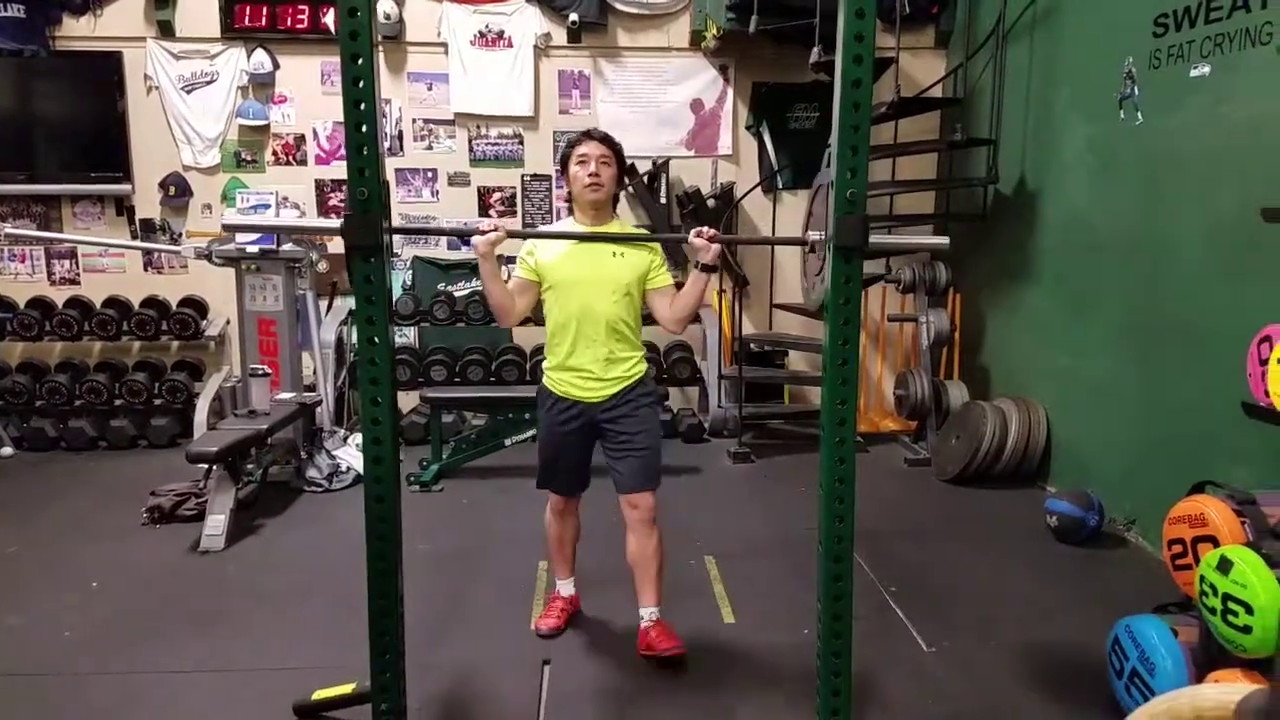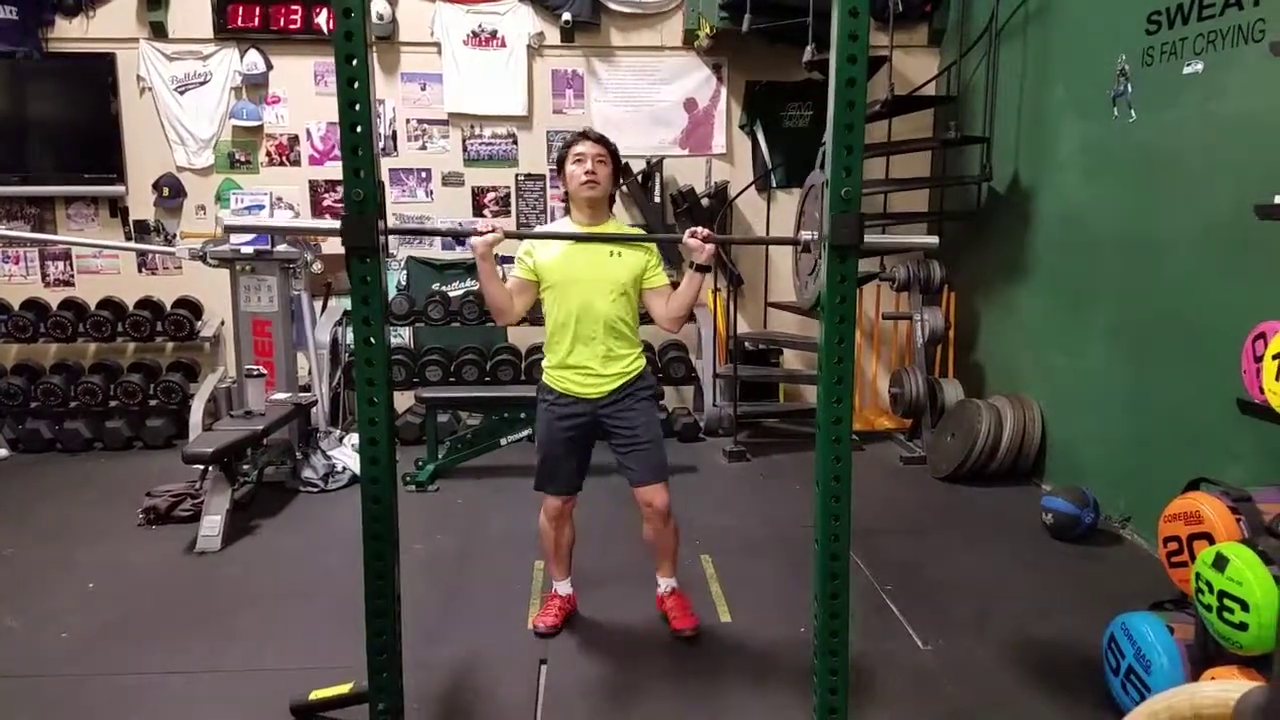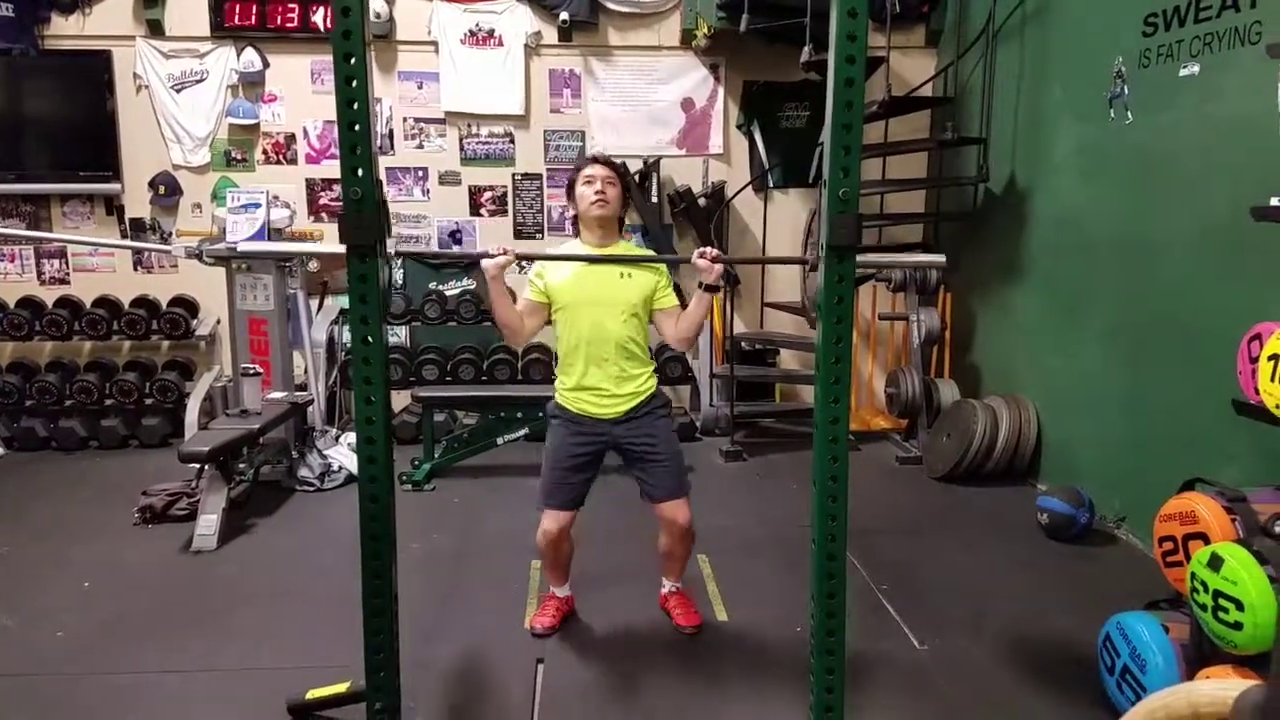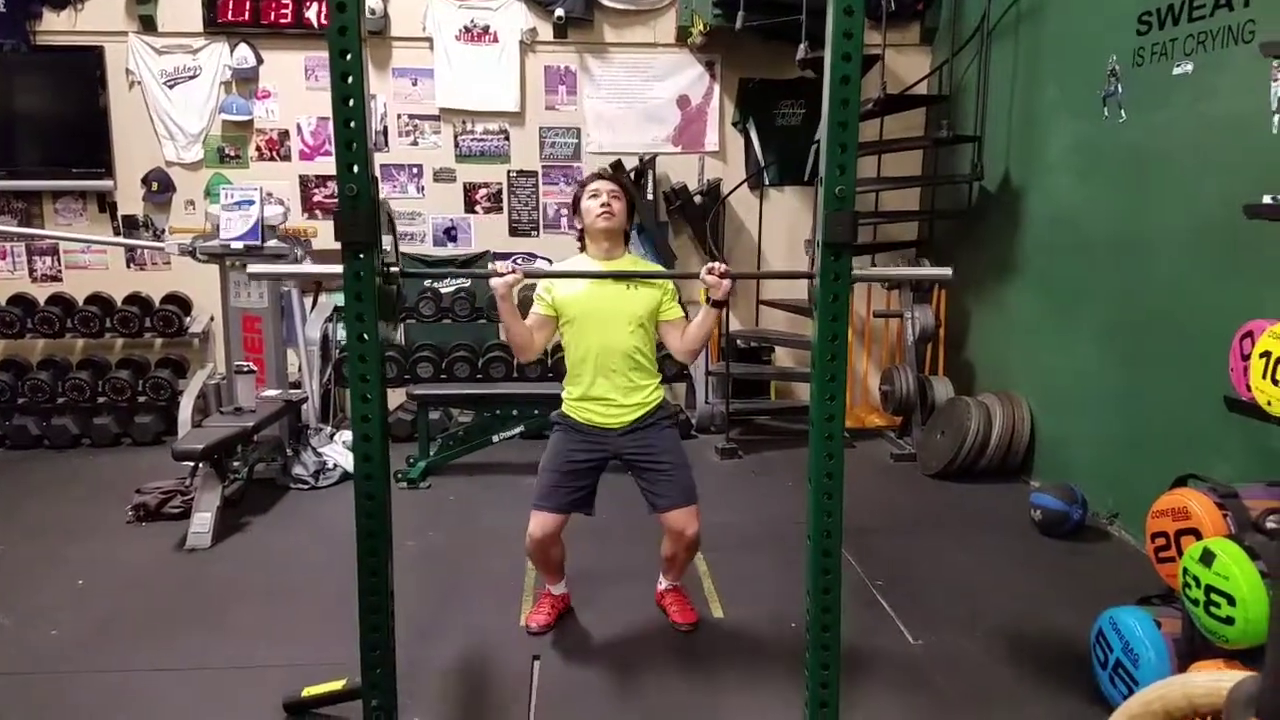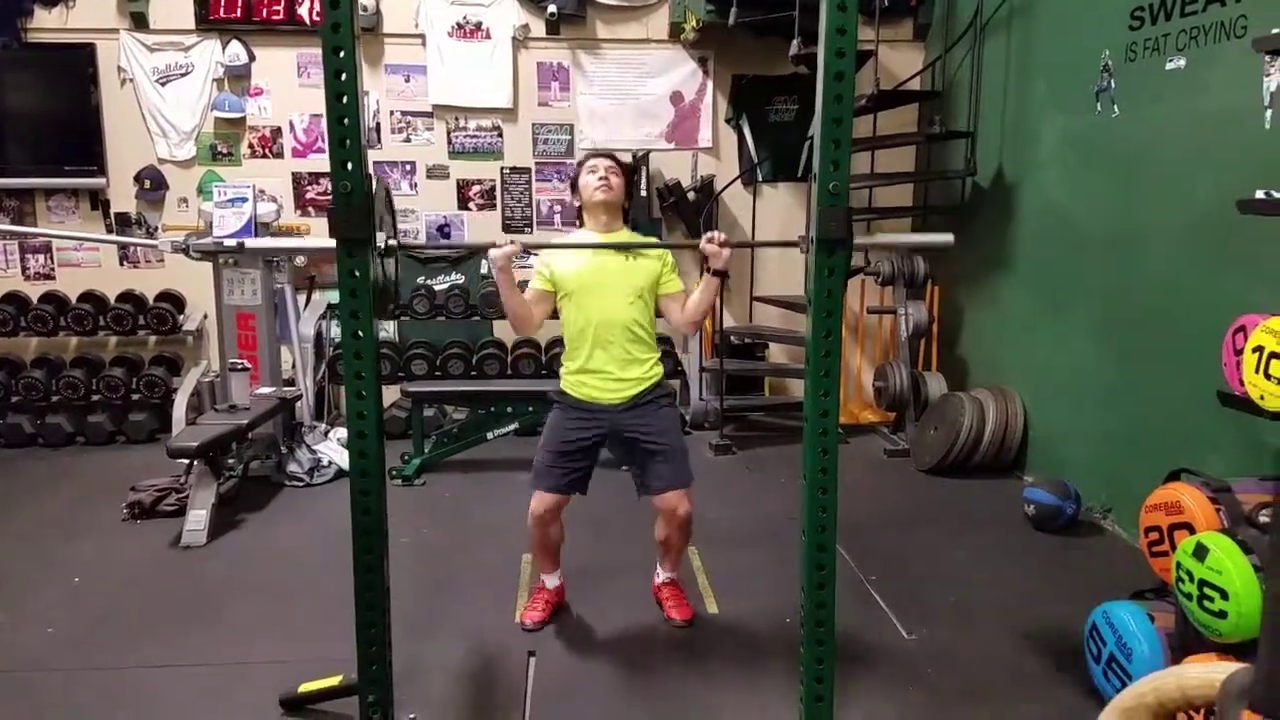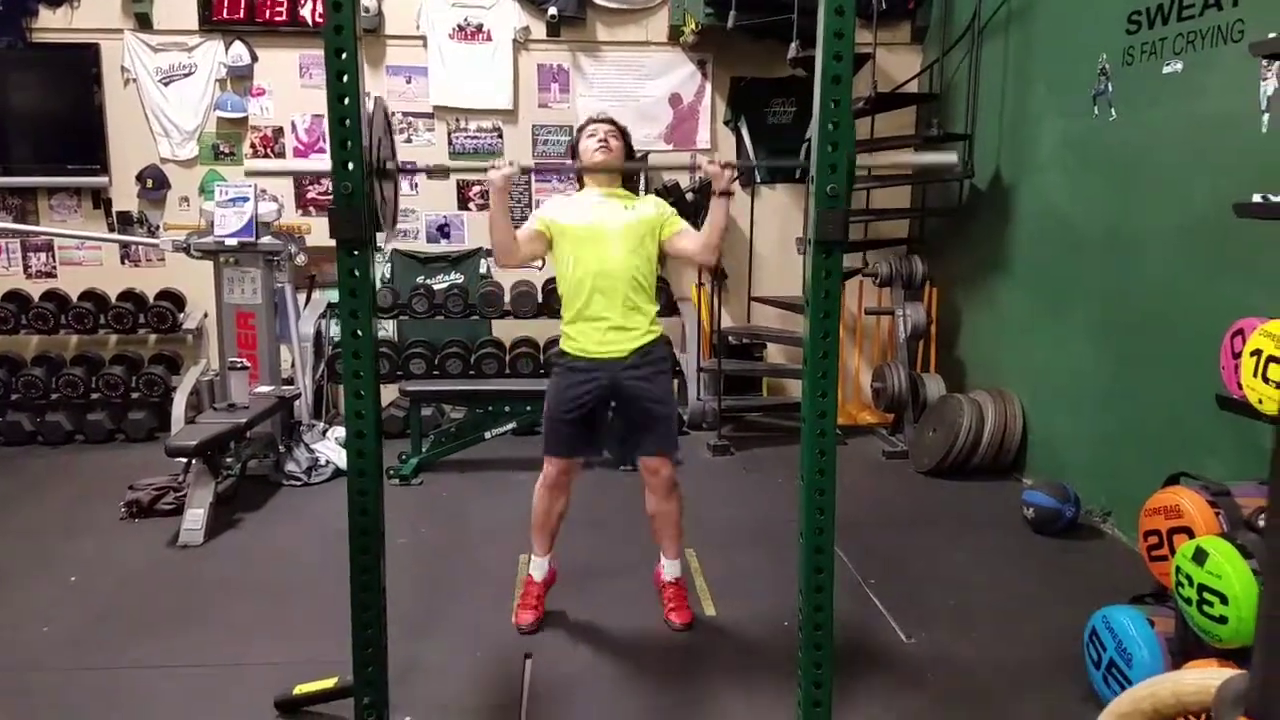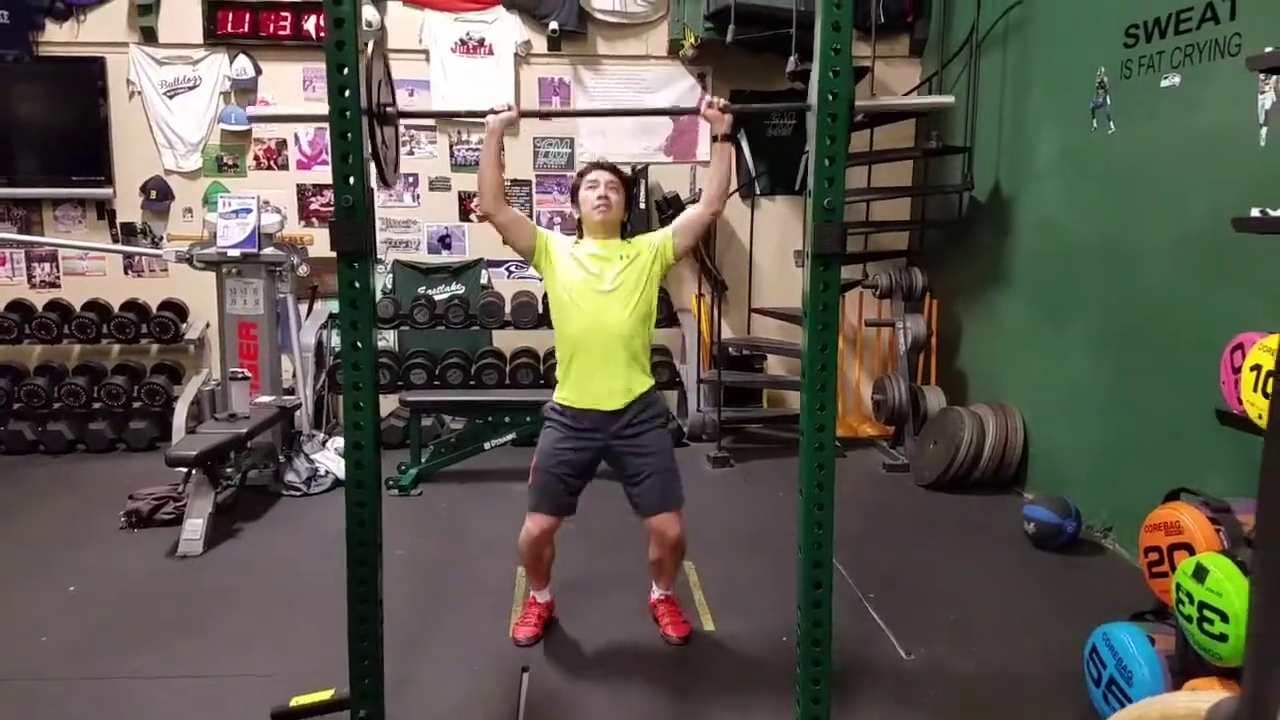
dt=0.2s
person 1, frame 1
left shoulder: (643, 246)
right shoulder: (541, 244)
left elbow: (675, 320)
right elbow: (507, 315)
left wrist: (704, 266)
right wrist: (486, 259)
left hip: (628, 393)
right hip: (563, 395)
left knee: (641, 508)
right knee: (561, 502)
left ankle: (651, 619)
right ankle: (565, 592)
person 1, frame 2
left shoulder: (640, 246)
right shoulder: (539, 244)
left elbow: (671, 319)
right elbow: (505, 315)
left wrist: (698, 266)
right wrist: (483, 259)
left hip: (628, 389)
right hip: (562, 394)
left knee: (656, 501)
right knee: (556, 506)
left ankle: (669, 589)
right ankle: (562, 593)
person 1, frame 3
left shoulder: (650, 266)
right shoulder: (549, 267)
left elbow: (680, 338)
right elbow: (517, 335)
left wrist: (707, 286)
right wrist: (495, 282)
left hip: (641, 410)
right hip: (575, 413)
left knee: (678, 520)
right knee: (551, 529)
left ankle: (672, 589)
right ankle: (560, 594)
person 1, frame 4
left shoulder: (655, 279)
right shoulder: (557, 280)
left elbow: (686, 350)
right elbow: (525, 350)
left wrist: (715, 302)
right wrist: (504, 300)
left hip: (647, 420)
right hip: (579, 422)
left knee: (685, 528)
right knee: (540, 532)
left ankle: (668, 587)
right ankle: (555, 592)
person 1, frame 5
left shoulder: (654, 254)
right shoulder: (556, 256)
left elbow: (686, 322)
right elbow: (524, 324)
left wrist: (715, 271)
right wrist: (503, 270)
left hip: (645, 396)
right hip: (577, 399)
left knee: (677, 506)
right knee: (543, 507)
left ankle: (665, 580)
right ankle: (550, 584)
person 1, frame 6
left shoulder: (650, 208)
right shoulder: (557, 210)
left elbow: (705, 252)
right elbow: (509, 254)
left wrist: (722, 193)
right wrist: (498, 193)
left hip: (642, 355)
right hip: (578, 359)
left knee: (661, 471)
right knee: (556, 471)
left ankle: (669, 577)
right ankle: (538, 575)
person 1, frame 7
left shoulder: (650, 255)
right shoulder: (553, 255)
left elbow: (710, 205)
right elbow: (495, 207)
left wrist: (721, 139)
right wrist: (493, 136)
left hip: (637, 415)
right hip: (571, 416)
left knee: (668, 532)
right knee: (536, 533)
left ankle: (661, 597)
right ankle: (539, 602)
